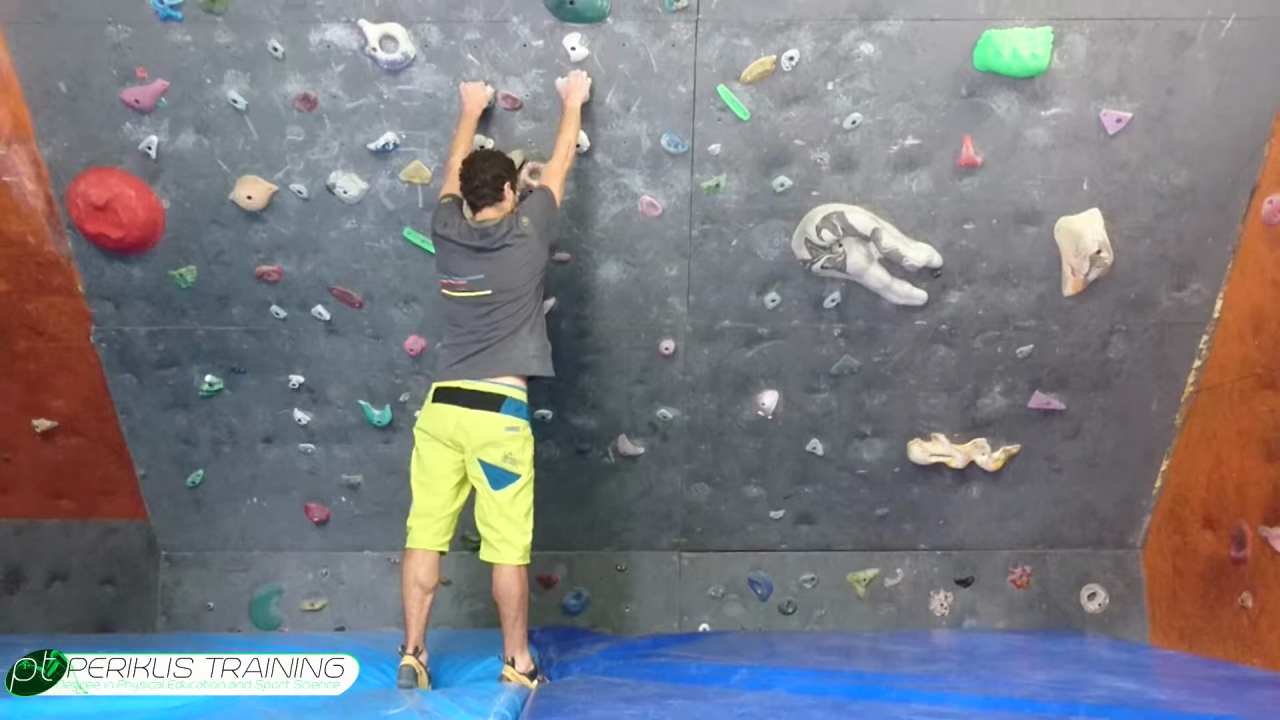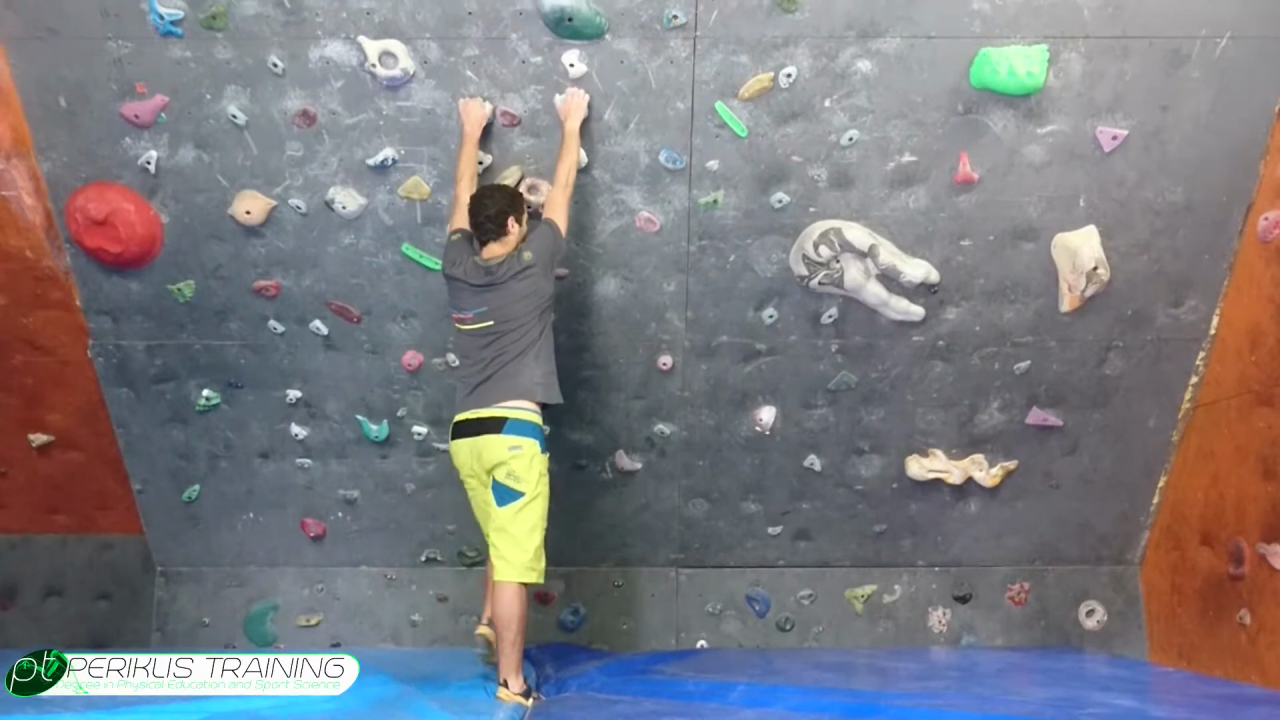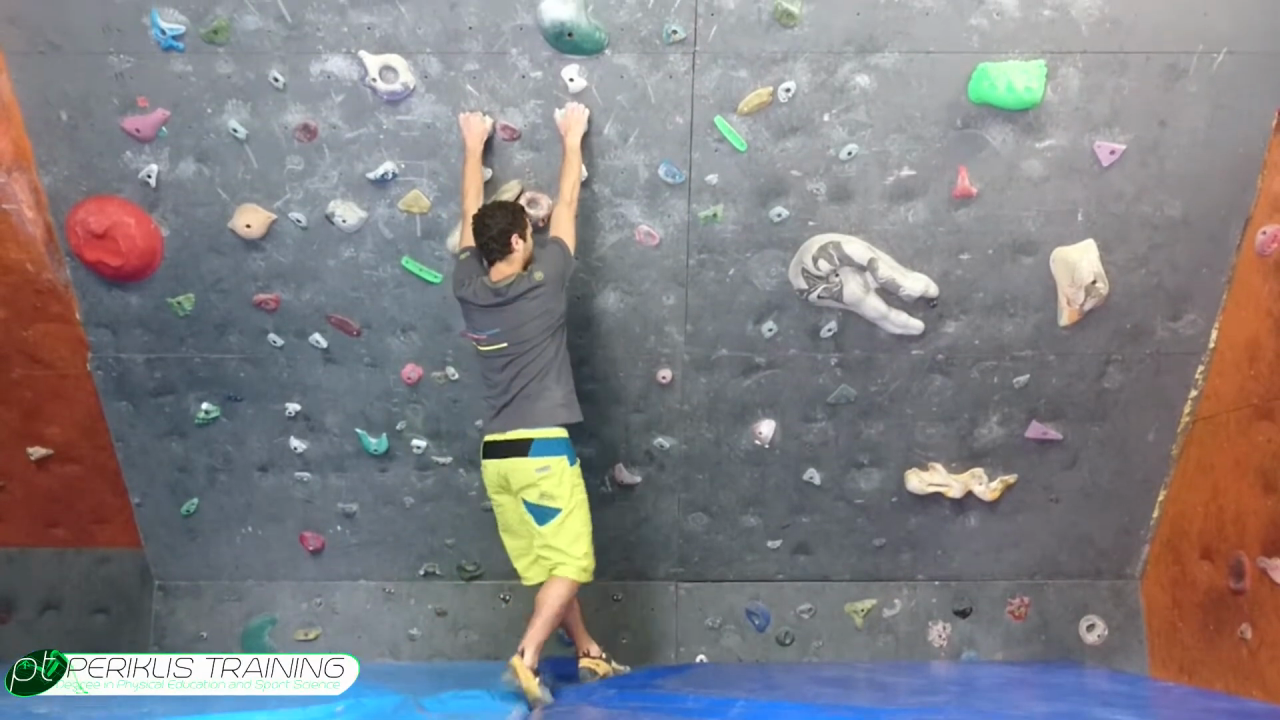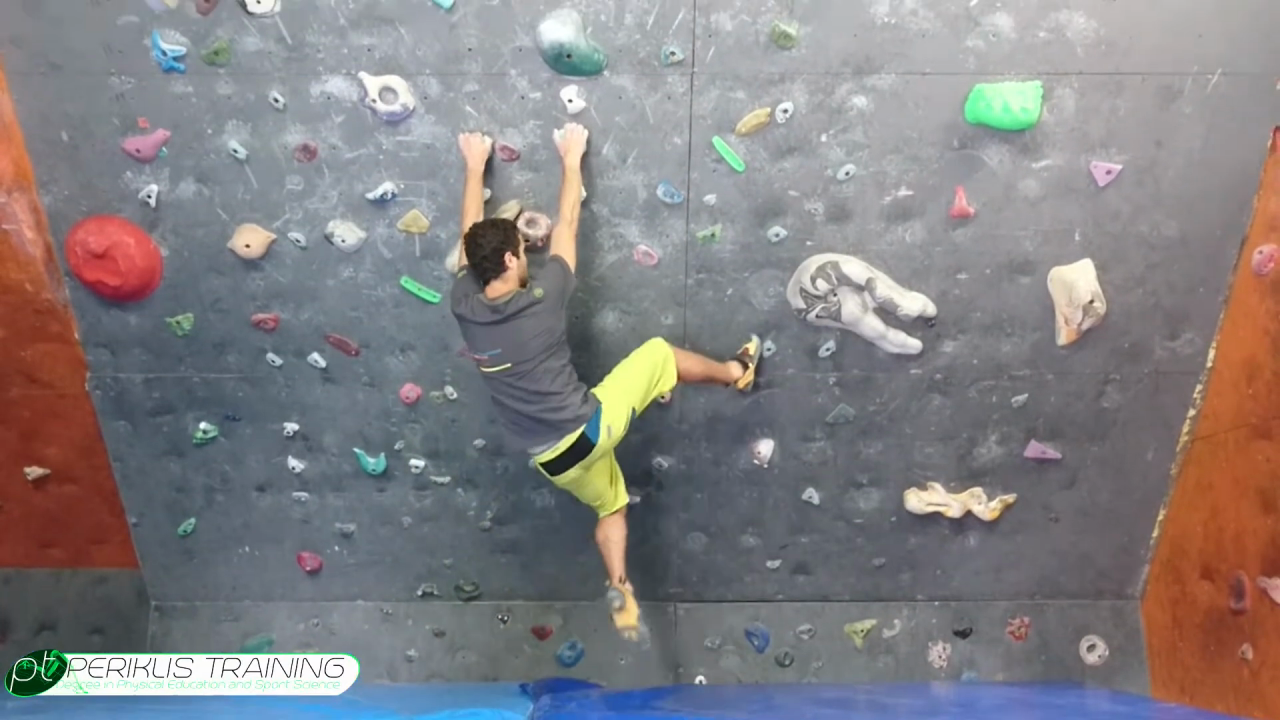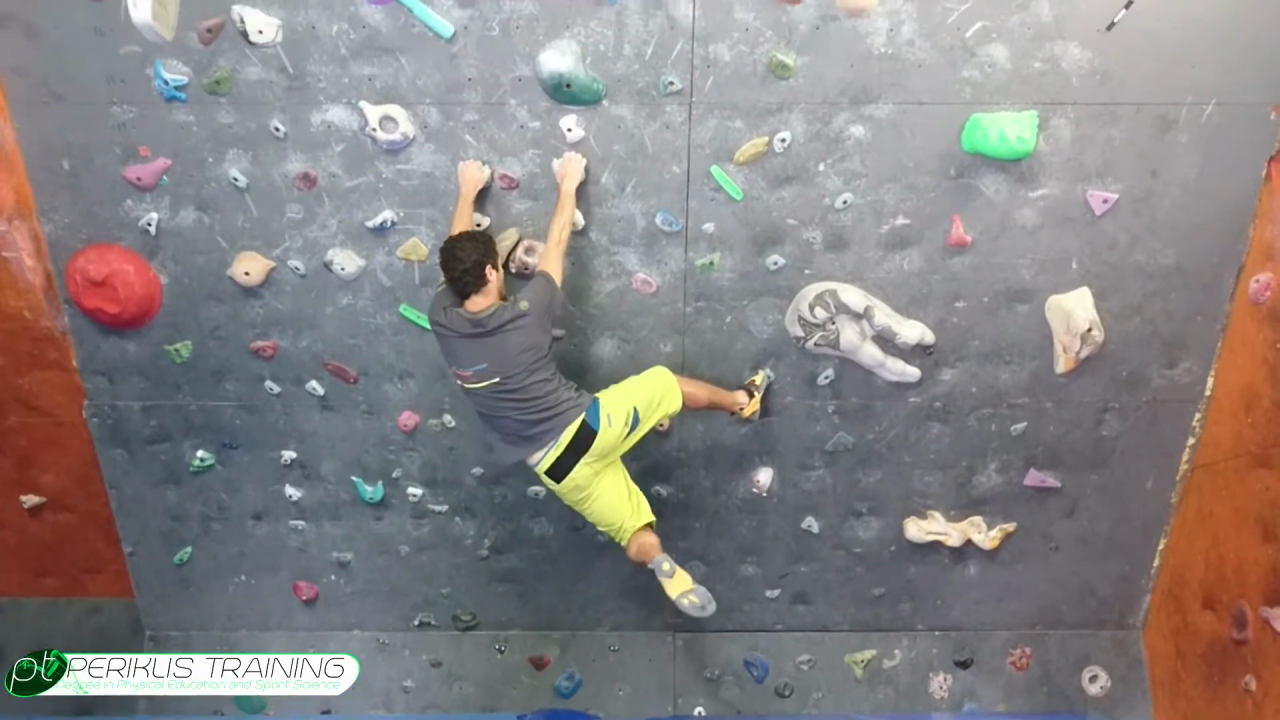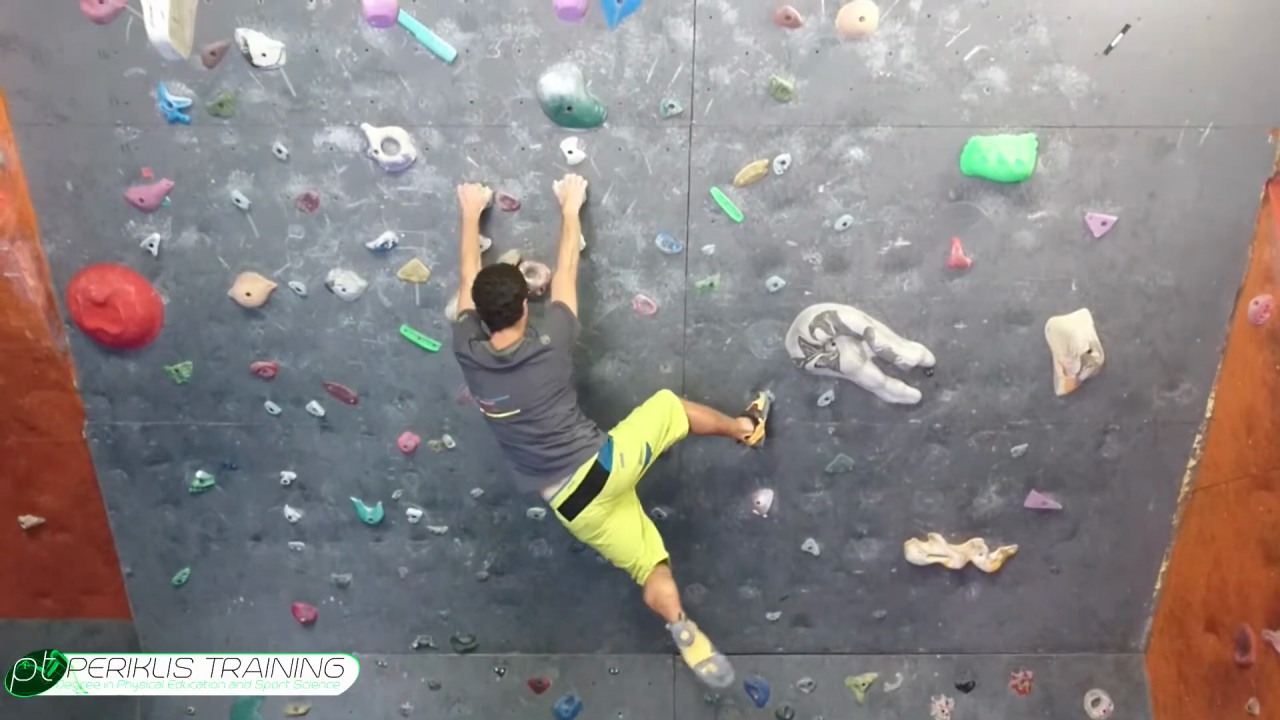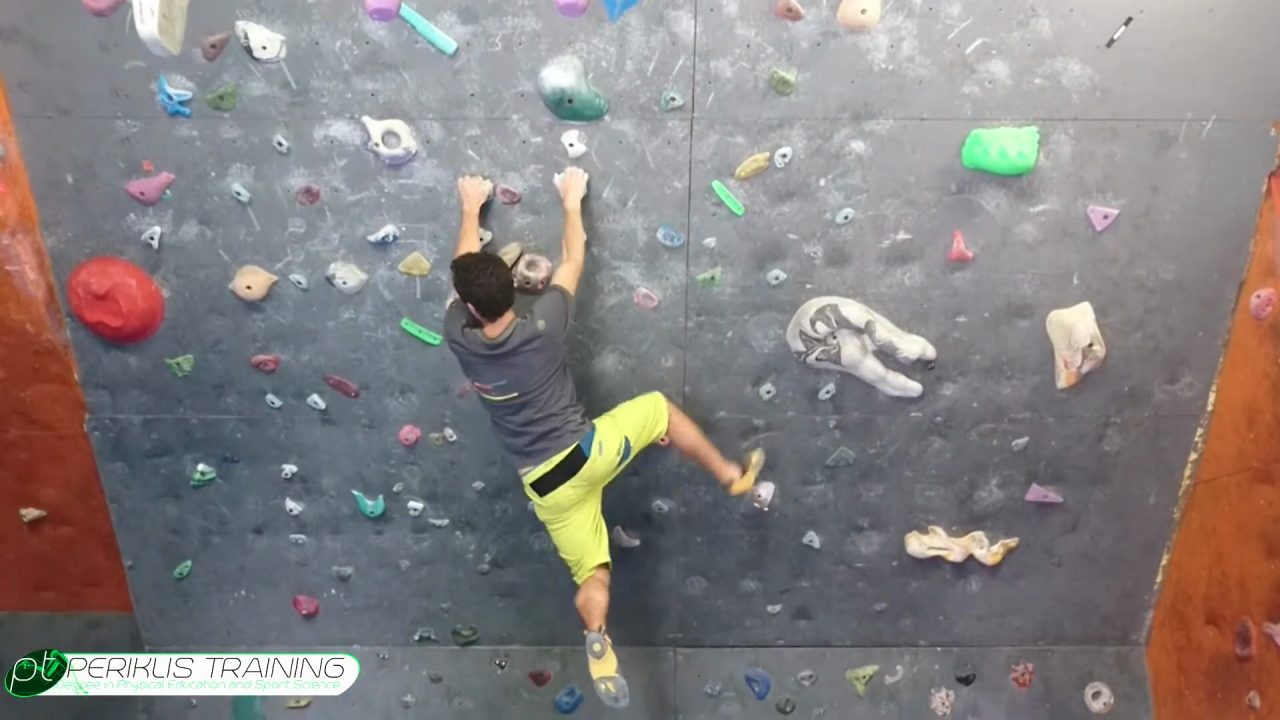
dt=0.7s
person 1, frame 1
left shoulder: (446, 232)
right shoulder: (526, 232)
left elbow: (454, 172)
right elbow: (559, 166)
left wrist: (470, 111)
right wrist: (573, 103)
left hip: (441, 406)
right hip: (498, 408)
left knee: (425, 535)
right knee: (508, 544)
left ankle: (411, 655)
right ankle: (517, 661)
person 1, frame 2
left shoulder: (456, 267)
right shoulder: (533, 264)
left elbow: (464, 198)
right elbow: (561, 192)
left wrist: (472, 130)
right wrist: (571, 125)
left hip: (465, 432)
right hip: (514, 431)
left knee: (505, 547)
right knee: (514, 562)
left ankle: (488, 628)
right ankle: (511, 683)
person 1, frame 3
left shoulder: (468, 288)
right shoulder: (542, 284)
left elbow: (471, 217)
right elbow: (565, 208)
left wrist: (474, 145)
right wrist: (572, 141)
left hip: (495, 456)
right hip: (541, 450)
left knee: (548, 562)
right knee: (569, 564)
left ankle: (589, 652)
right ankle: (527, 659)
person 1, frame 4
left shoulder: (464, 305)
right shoulder: (542, 300)
left elbow: (471, 233)
right elbow: (567, 226)
left wrist: (475, 165)
right wrist: (571, 158)
left hip: (551, 456)
right hip: (589, 426)
left knee: (610, 506)
right knee: (660, 353)
left ankle: (619, 588)
right ankle: (734, 371)
person 1, frame 5
left shoulder: (442, 321)
right shoulder: (526, 313)
left elbow: (456, 257)
right elbow: (556, 244)
left wrist: (467, 192)
right wrist: (568, 184)
left hip: (557, 468)
right hip: (589, 426)
left knee: (636, 530)
right knee: (664, 383)
left ankle: (660, 560)
right ankle: (741, 400)
person 1, frame 6
left shoulder: (467, 352)
right shoulder: (547, 347)
left elbow: (469, 280)
right elbow: (566, 273)
left wrist: (470, 212)
right wrist: (570, 208)
left hip: (572, 503)
right hip: (605, 464)
left knee: (653, 569)
right knee: (670, 405)
left ankle: (684, 629)
right ankle: (745, 427)
person 1, frame 7
left shoulder: (460, 339)
right shoulder: (542, 329)
left elbow: (463, 266)
right elbow: (574, 262)
left wrist: (470, 207)
right wrist: (572, 201)
left hip: (545, 485)
right hip: (590, 453)
left knee: (591, 575)
right knee: (662, 411)
left ankle: (598, 648)
right ankle: (732, 474)
